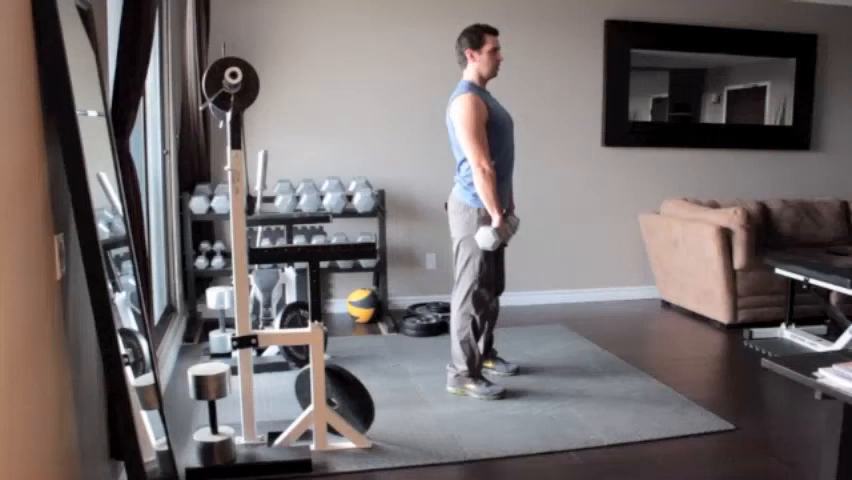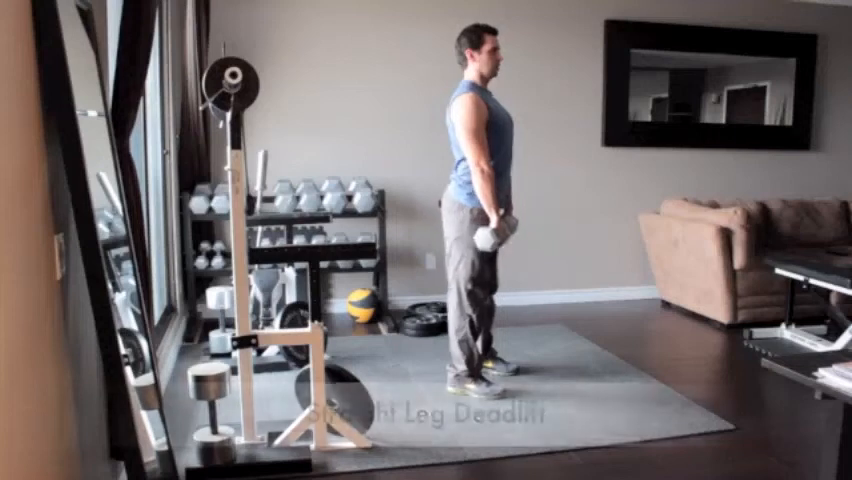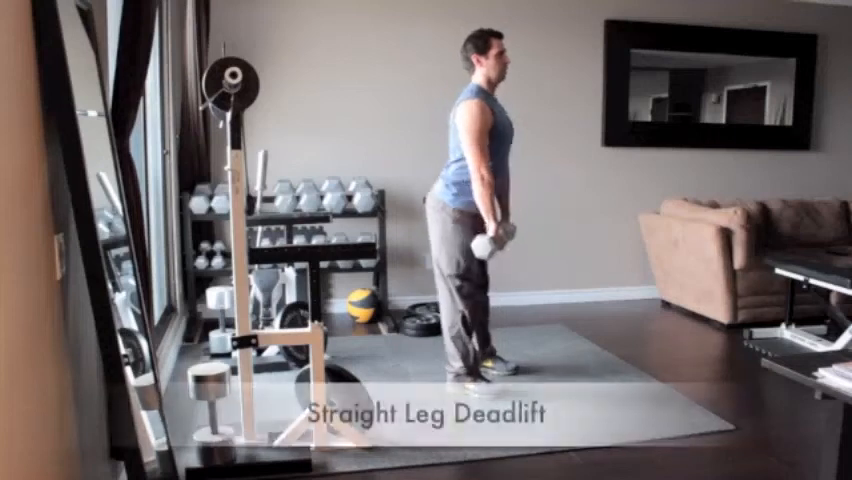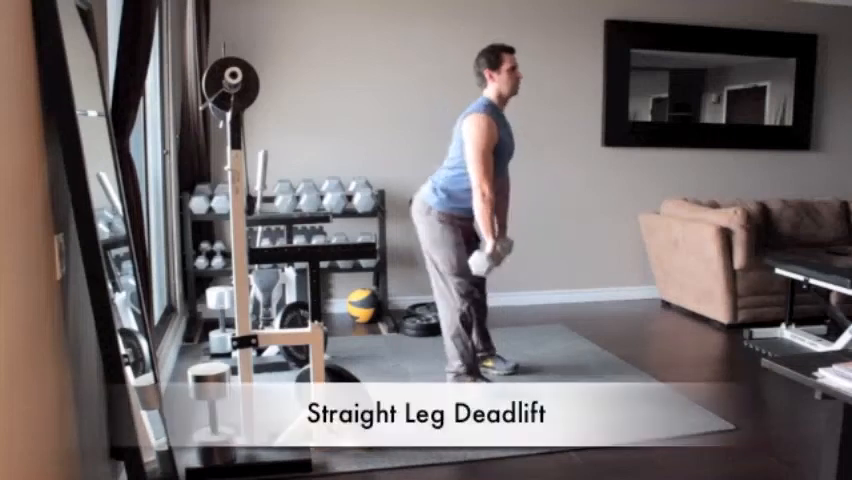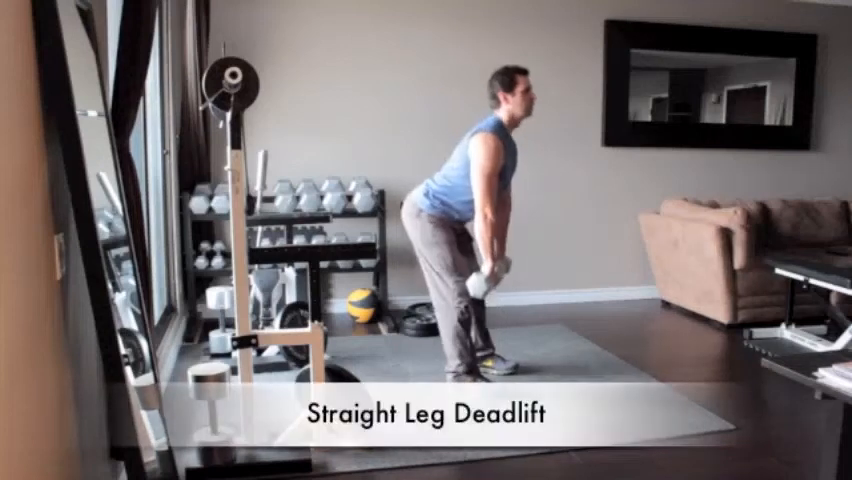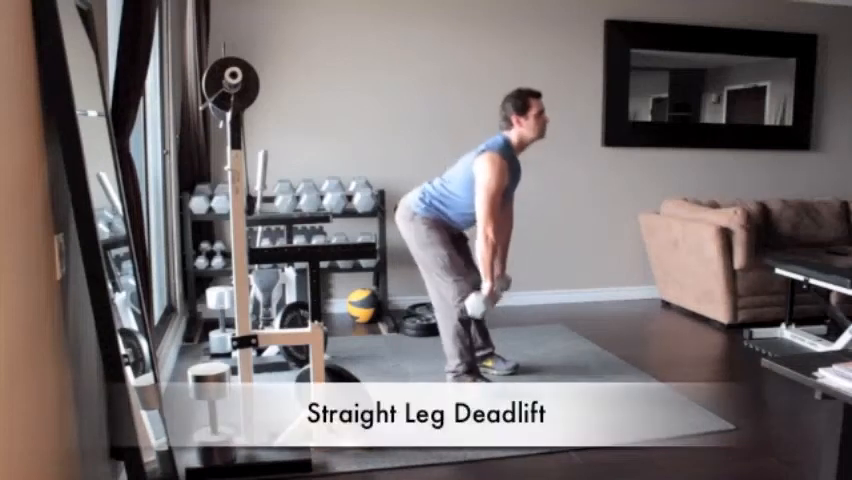
dt=0.2s
person 1, frame 1
left shoulder: (483, 97)
right shoulder: (467, 100)
right elbow: (480, 165)
left wrist: (507, 207)
right wrist: (495, 215)
left hip: (488, 207)
right hip: (475, 210)
left knee: (490, 289)
right knee: (471, 292)
left ankle: (483, 355)
right ankle: (462, 375)
person 1, frame 2
left shoulder: (485, 97)
right shoulder: (468, 100)
left elbow: (501, 161)
right elbow: (480, 167)
left wrist: (507, 208)
right wrist: (494, 215)
left hip: (481, 207)
right hip: (468, 208)
left knee: (485, 288)
right knee: (467, 290)
left ankle: (483, 355)
right ankle: (462, 375)
person 1, frame 3
left shoulder: (490, 103)
right shoulder: (473, 105)
left elbow: (499, 167)
right elbow: (479, 173)
left wrist: (505, 216)
right wrist: (492, 223)
left hip: (469, 210)
right hip: (452, 210)
left knee: (477, 287)
right knee: (458, 290)
left ankle: (482, 355)
right ankle: (462, 375)
person 1, frame 4
left shoulder: (498, 118)
right shoulder: (481, 120)
left elbow: (500, 180)
right elbow: (482, 189)
left wrist: (502, 232)
right wrist: (489, 241)
left hip: (458, 214)
right hip: (436, 212)
left knee: (475, 285)
right knee: (456, 291)
left ankle: (483, 354)
right ankle: (461, 374)
person 1, frame 5
left shoulder: (505, 138)
right shoulder: (489, 140)
left elbow: (502, 199)
right elbow: (484, 210)
left wrist: (499, 251)
right wrist: (489, 261)
left hip: (448, 217)
right hip: (426, 214)
right knee: (455, 292)
left ankle: (482, 354)
right ankle: (461, 374)
person 1, frame 6
left shoulder: (510, 158)
right shoulder: (495, 161)
left elbow: (504, 218)
right elbow: (486, 231)
left wrist: (499, 269)
right wrist: (489, 281)
left hip: (443, 220)
right hip: (419, 217)
left knee: (472, 286)
right knee: (456, 292)
left ankle: (482, 354)
right ankle: (461, 374)
